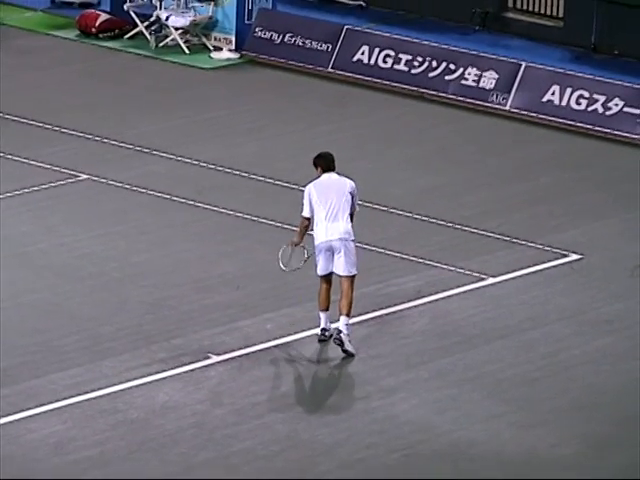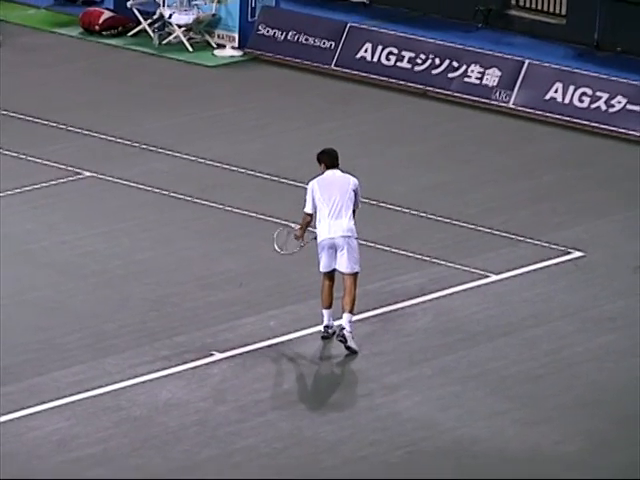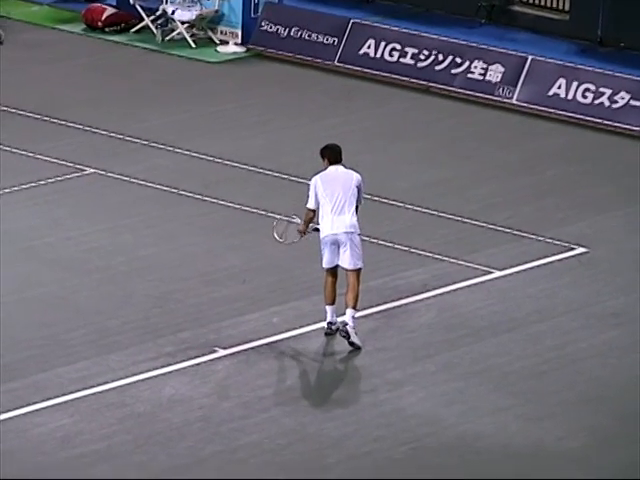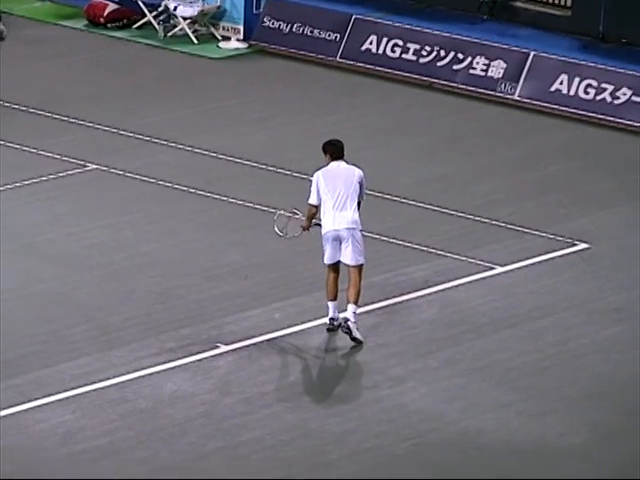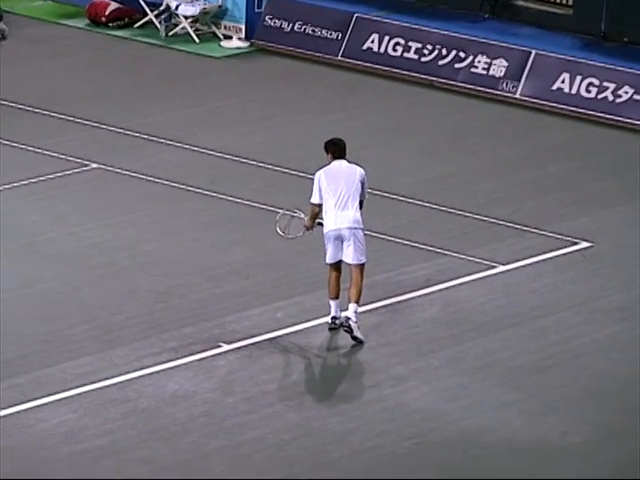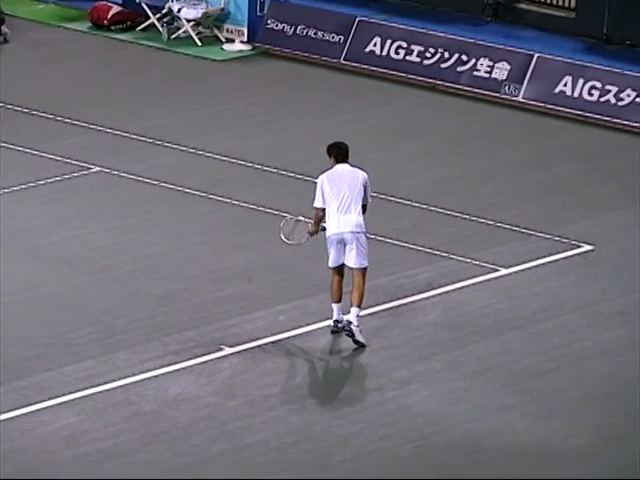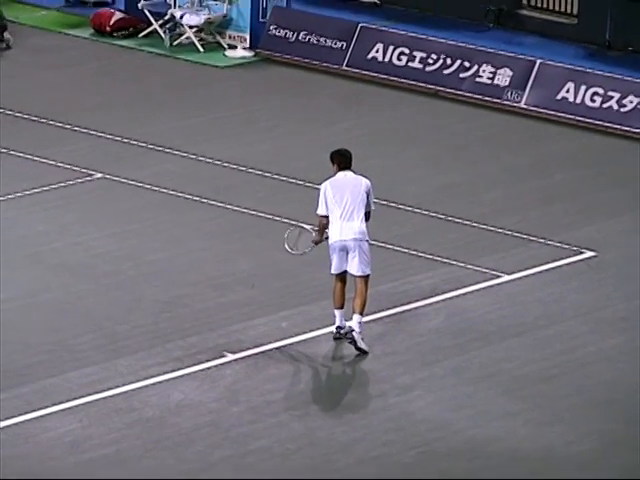
dt=0.1s
person 1, frame 1
left shoulder: (311, 188)
right shoulder: (349, 184)
left elbow: (306, 221)
left wrist: (298, 238)
left hip: (322, 239)
right hip: (343, 237)
left knee: (325, 281)
right knee: (347, 284)
left ankle: (324, 328)
right ankle: (342, 330)
person 1, frame 2
left shoulder: (314, 184)
right shoulder: (352, 181)
left elbow: (308, 216)
left wrist: (301, 232)
left hip: (325, 236)
right hip: (346, 234)
left knee: (327, 278)
right knee: (350, 281)
left ankle: (327, 325)
right ankle: (345, 328)
person 1, frame 3
left shoulder: (317, 180)
right shoulder: (355, 177)
left elbow: (311, 212)
left wrist: (304, 226)
left hip: (327, 232)
right hip: (349, 230)
left knee: (330, 275)
right knee: (353, 277)
left ankle: (330, 321)
right ankle: (348, 323)
person 1, frame 4
left shoulder: (319, 175)
right shoulder: (357, 173)
left elbow: (313, 209)
left wrist: (307, 222)
left hip: (329, 228)
right hip: (351, 226)
left knee: (332, 271)
right knee: (355, 273)
left ankle: (332, 317)
right ankle: (350, 319)
person 1, frame 5
left shoulder: (321, 174)
right shoulder: (359, 172)
left elbow: (316, 208)
left wrist: (310, 222)
left hip: (331, 227)
right hip: (352, 225)
left knee: (334, 269)
right knee: (356, 272)
left ankle: (334, 316)
right ankle: (351, 318)
person 1, frame 6
left shoulder: (324, 178)
right shoulder: (361, 176)
left elbow: (320, 212)
left wrist: (315, 227)
left hip: (334, 231)
right hip: (355, 229)
left knee: (336, 273)
right knee: (359, 276)
left ankle: (337, 319)
right ankle: (353, 322)
person 1, frame 7
left shoulder: (327, 185)
right shoulder: (364, 183)
left elbow: (323, 220)
left wrist: (319, 236)
left hip: (336, 238)
right hip: (358, 236)
left knee: (339, 280)
right knee: (361, 283)
left ankle: (339, 326)
right ankle: (355, 329)
